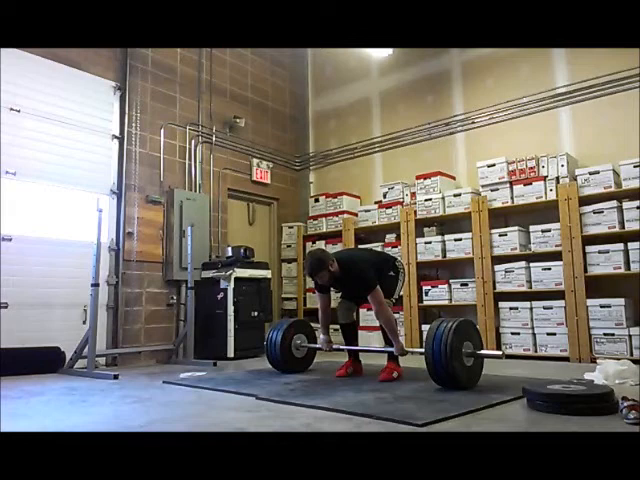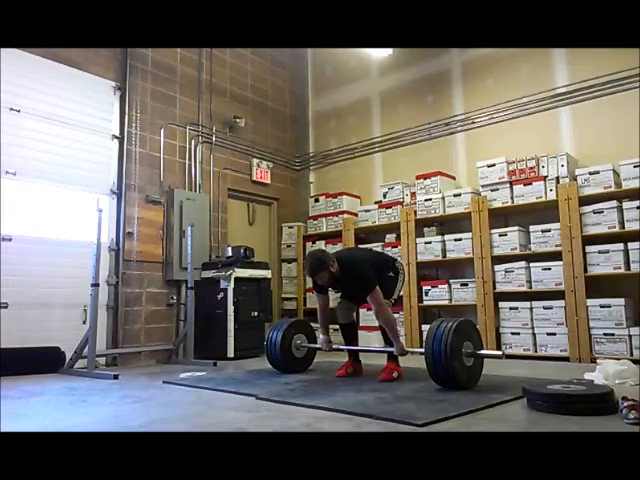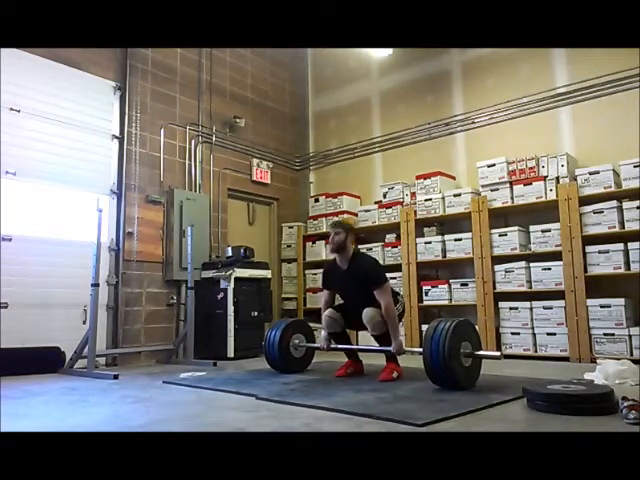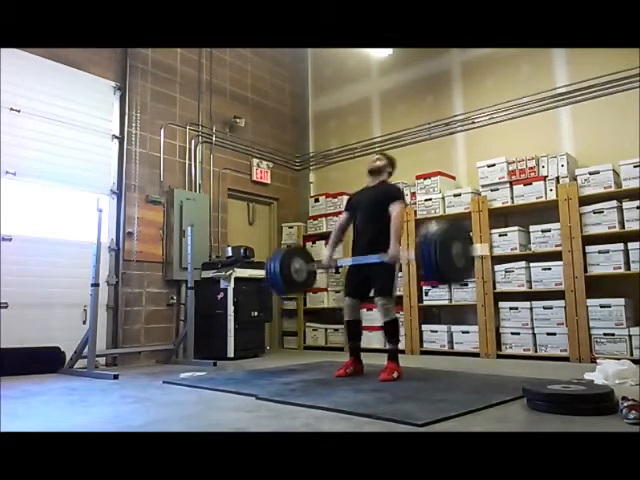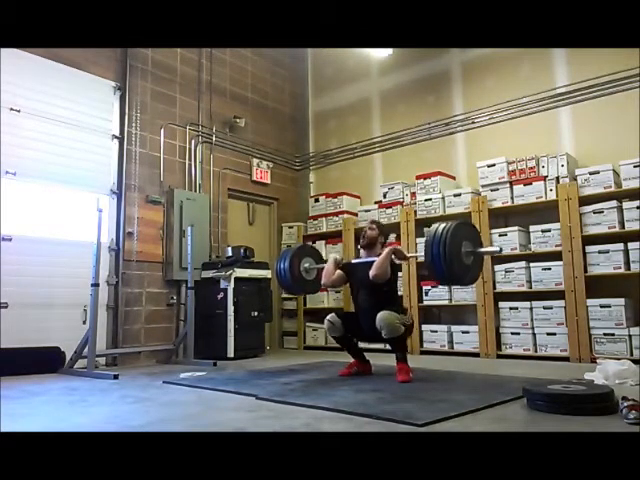
dt=1s
person 1, frame 1
left shoulder: (358, 270)
right shoulder: (322, 274)
left elbow: (379, 308)
right elbow: (324, 307)
left wrist: (397, 342)
right wrist: (324, 335)
left hip: (390, 270)
left knee: (383, 306)
right knee: (343, 309)
left ankle: (393, 363)
right ankle: (354, 361)
person 1, frame 2
left shoulder: (357, 270)
right shoulder: (320, 274)
left elbow: (379, 308)
right elbow: (322, 307)
left wrist: (397, 342)
right wrist: (324, 335)
left hip: (390, 271)
left knee: (382, 306)
right knee: (342, 310)
left ankle: (393, 363)
right ankle: (354, 361)
person 1, frame 3
left shoulder: (367, 265)
right shoulder: (330, 269)
left elbow: (386, 303)
right elbow: (326, 302)
left wrist: (396, 340)
right wrist: (325, 333)
left hip: (390, 306)
left knee: (370, 316)
right knee: (328, 316)
left ankle: (392, 363)
right ankle: (354, 362)
person 1, frame 4
left shoulder: (390, 190)
right shoulder: (357, 196)
left elbow: (398, 214)
right elbow: (341, 223)
left wrist: (395, 247)
right wrist: (329, 248)
left hip: (382, 256)
right hip: (359, 257)
left knee: (384, 305)
right knee: (350, 306)
left ankle: (393, 363)
right ankle: (355, 361)
person 1, frame 5
left shoulder: (386, 261)
right shoulder: (352, 266)
left elbow: (376, 276)
right elbow: (327, 282)
left wrist: (389, 251)
right wrist: (333, 261)
left hip: (393, 319)
right hip: (367, 325)
left knee: (385, 318)
right knee: (331, 321)
left ankle: (402, 364)
right ankle: (361, 362)
